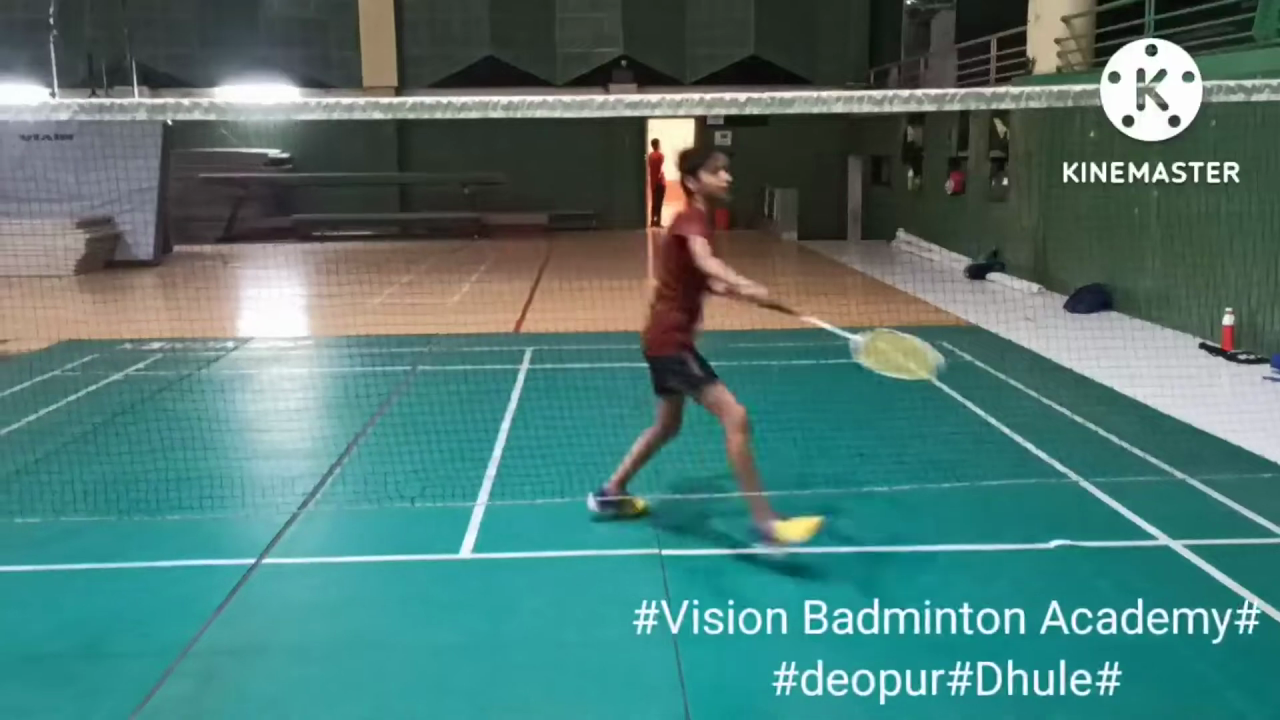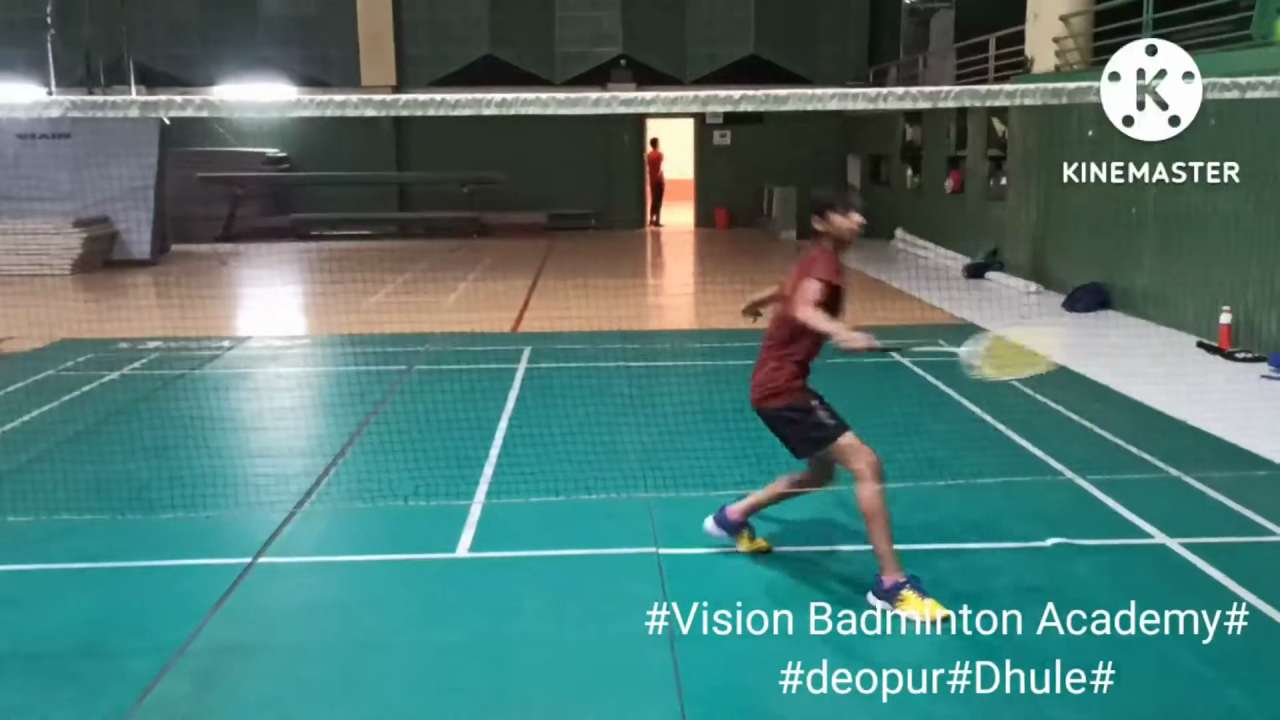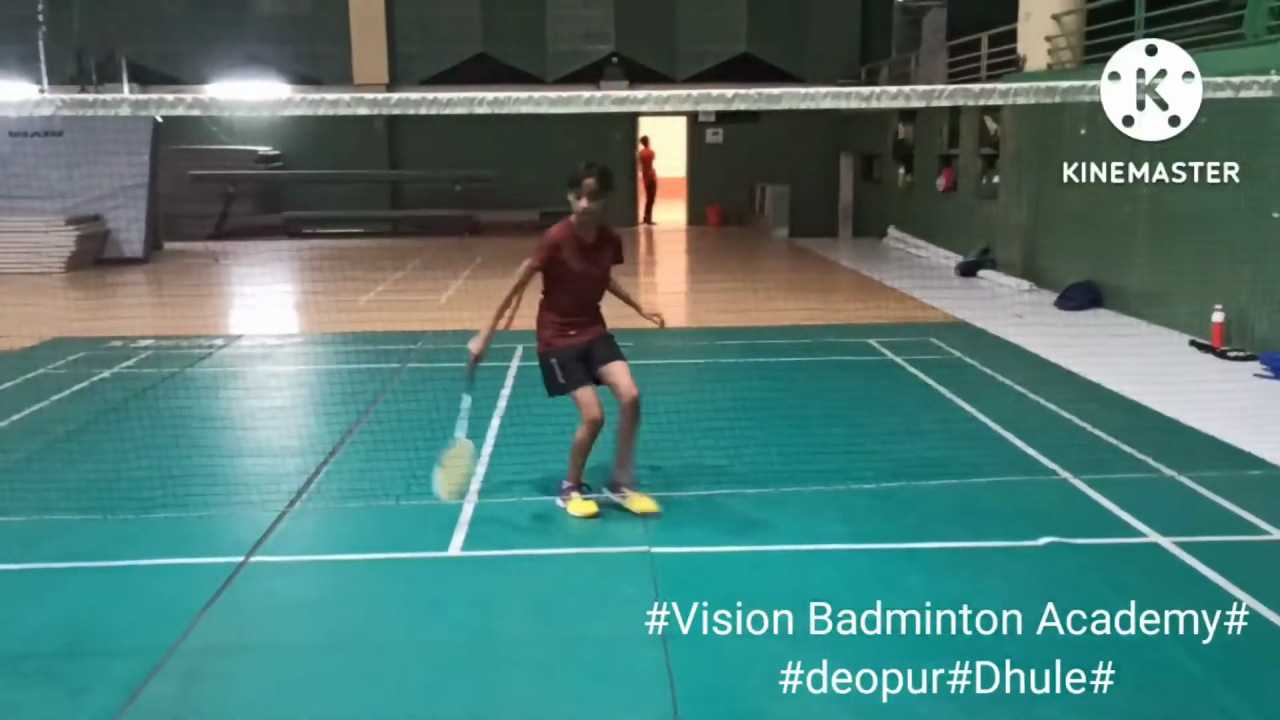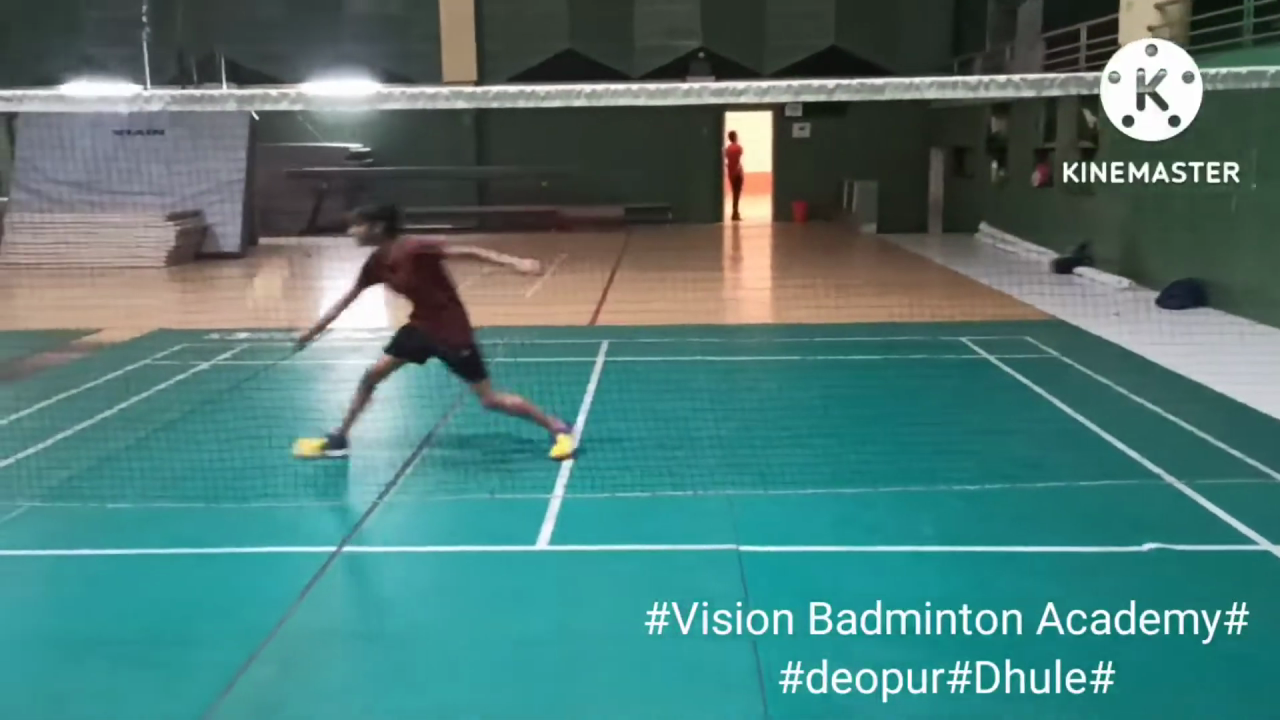
dt=0.7s
person 1, frame 1
left shoulder: (692, 220)
right shoulder: (692, 220)
right elbow: (704, 260)
left wrist: (717, 287)
right wrist: (740, 283)
left hip: (665, 336)
right hip: (671, 341)
left knee: (668, 425)
right knee: (736, 418)
left ankle: (610, 494)
right ankle: (764, 521)
person 1, frame 2
left shoulder: (815, 261)
right shoulder: (822, 261)
left elbow: (783, 293)
right elbow: (803, 310)
left wrist: (756, 303)
right wrist: (839, 331)
left hip: (778, 383)
right hip: (783, 389)
left knee: (820, 473)
right knee: (867, 466)
left ankle: (731, 518)
right ankle: (891, 584)
person 1, frame 3
left shoulder: (610, 238)
right shoulder: (556, 239)
right elbow: (517, 285)
left wrist: (641, 309)
right wrist: (485, 335)
left hip: (594, 331)
right hip: (557, 337)
left knee: (630, 396)
right knee: (593, 416)
left ankle: (623, 483)
right ankle: (572, 488)
person 1, frame 4
left shoulder: (413, 250)
right shoulder: (375, 264)
left elbow: (466, 252)
right elbow: (346, 302)
left wrist: (517, 262)
right wrist: (313, 332)
left hip: (452, 329)
right hip: (422, 325)
left knee: (490, 400)
right knee: (372, 375)
left ankle: (559, 430)
right ankle: (339, 438)
